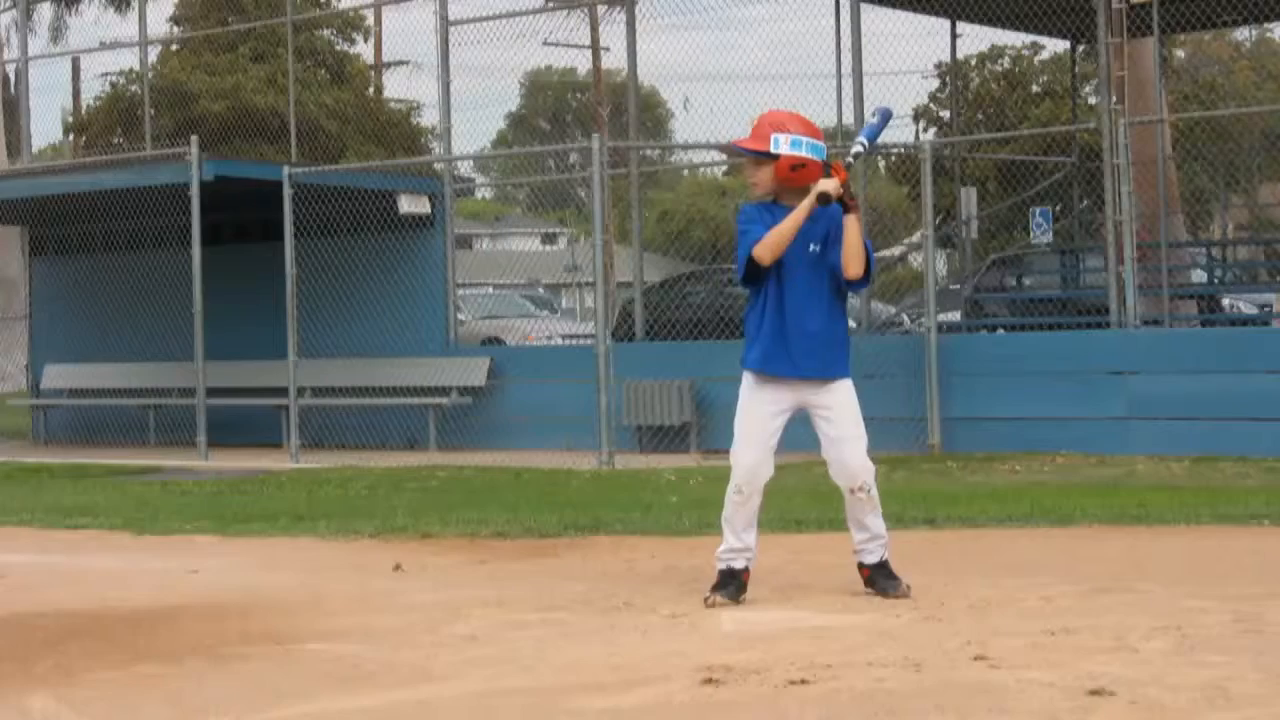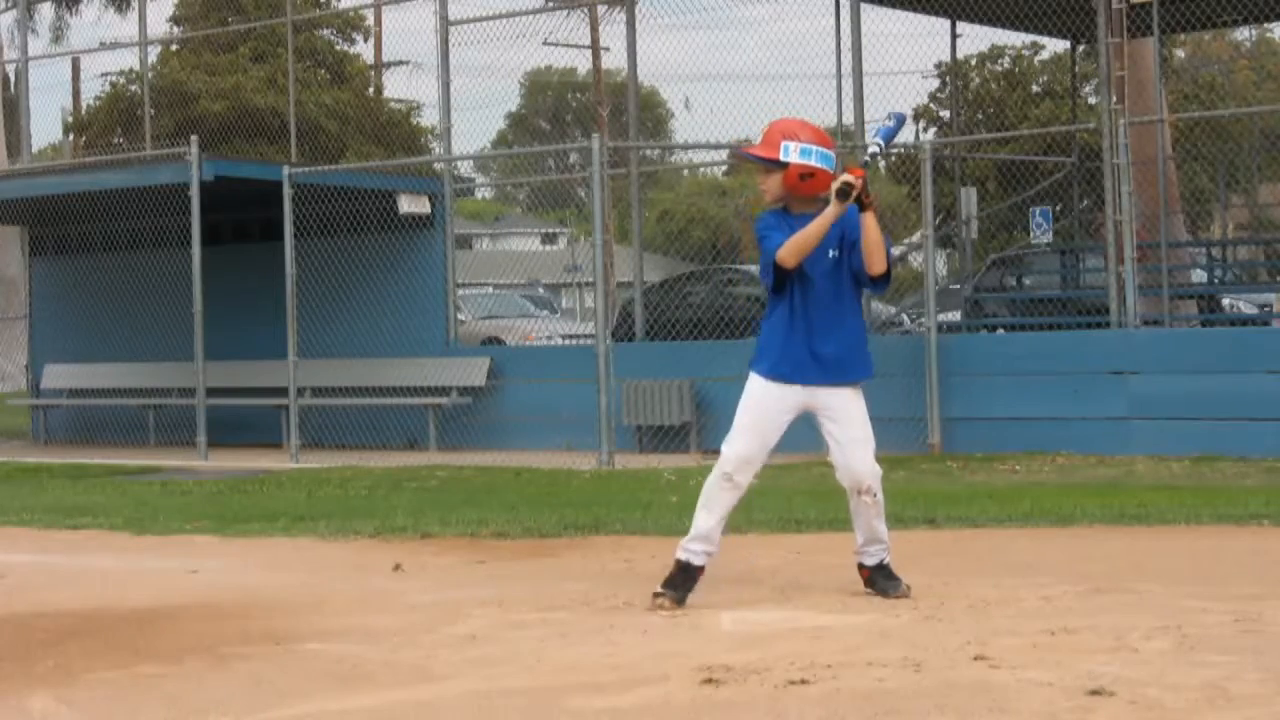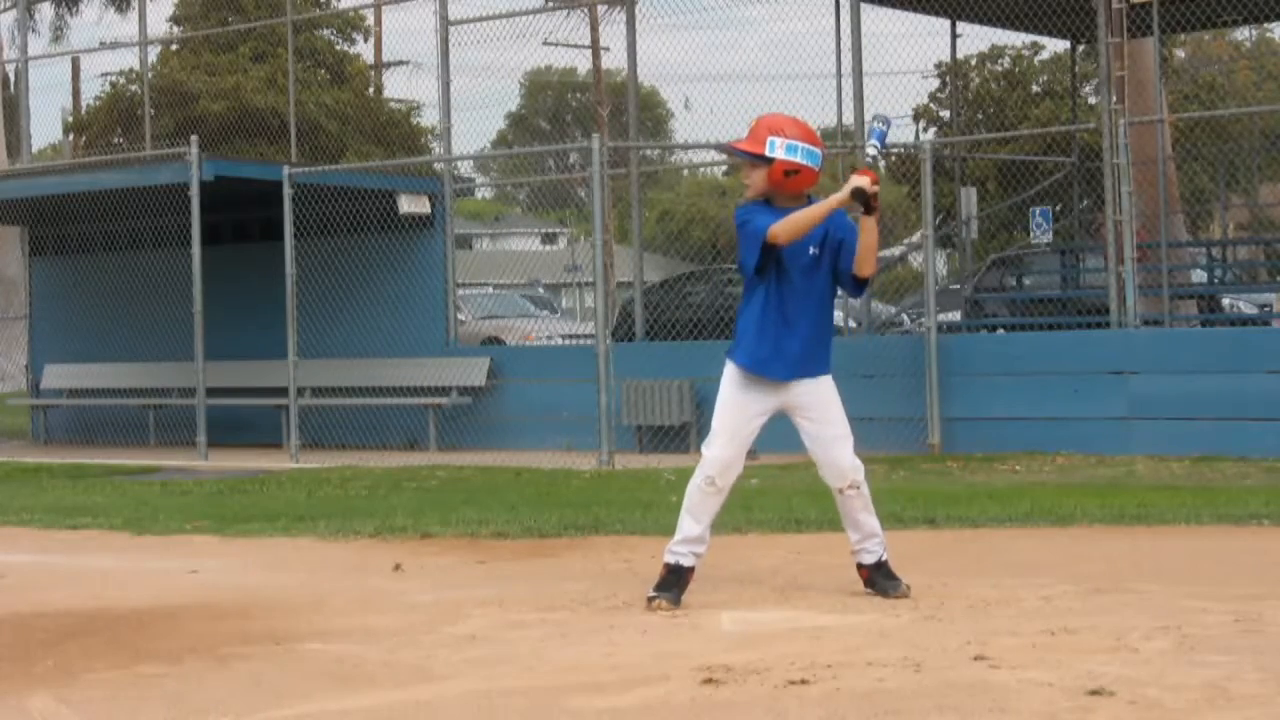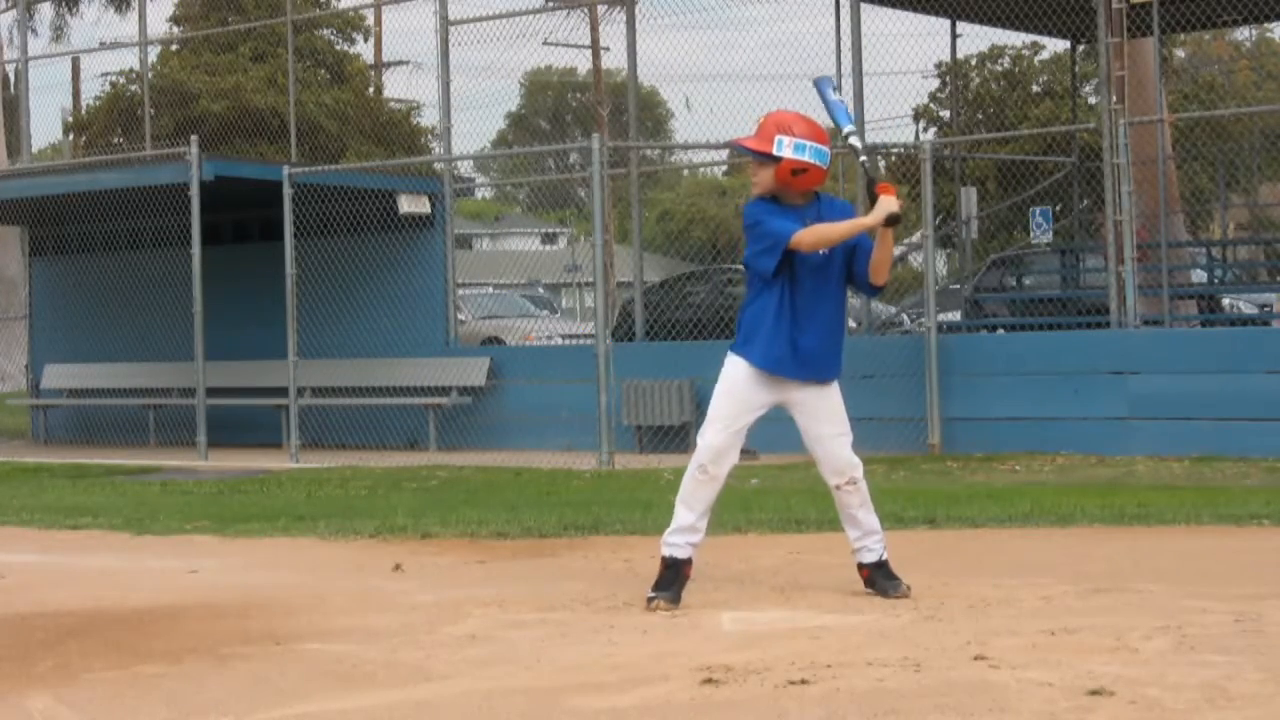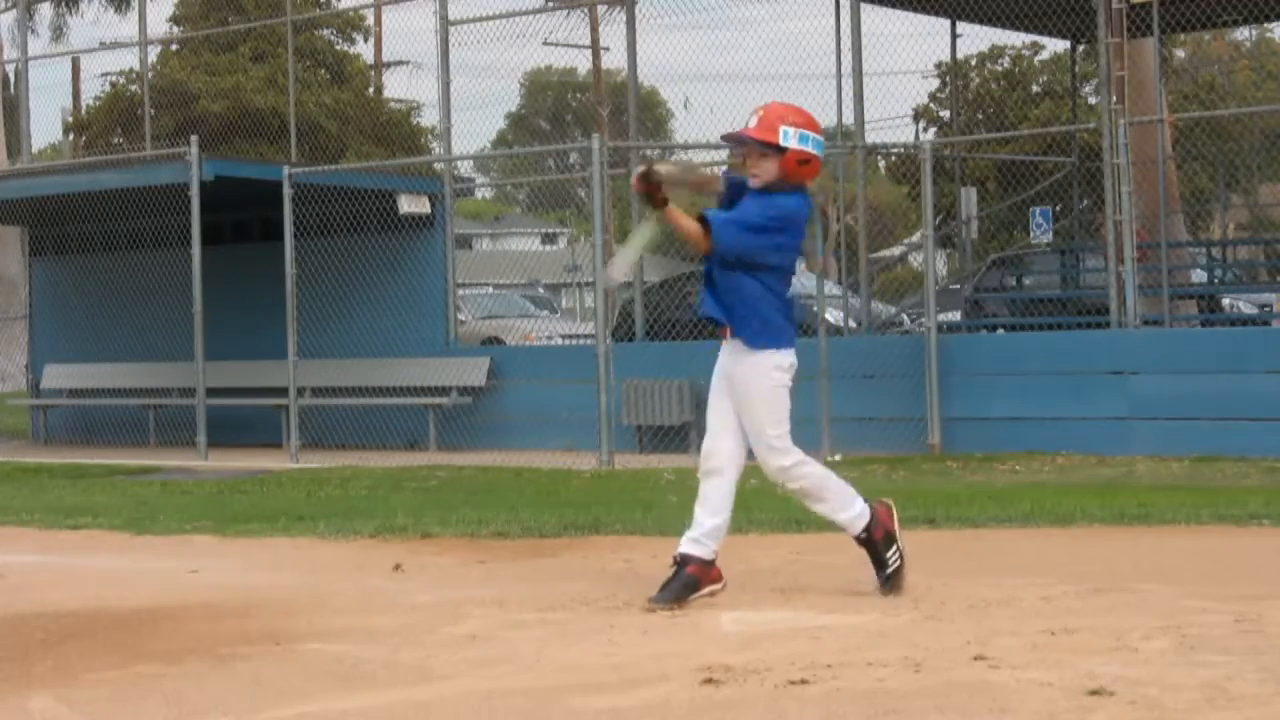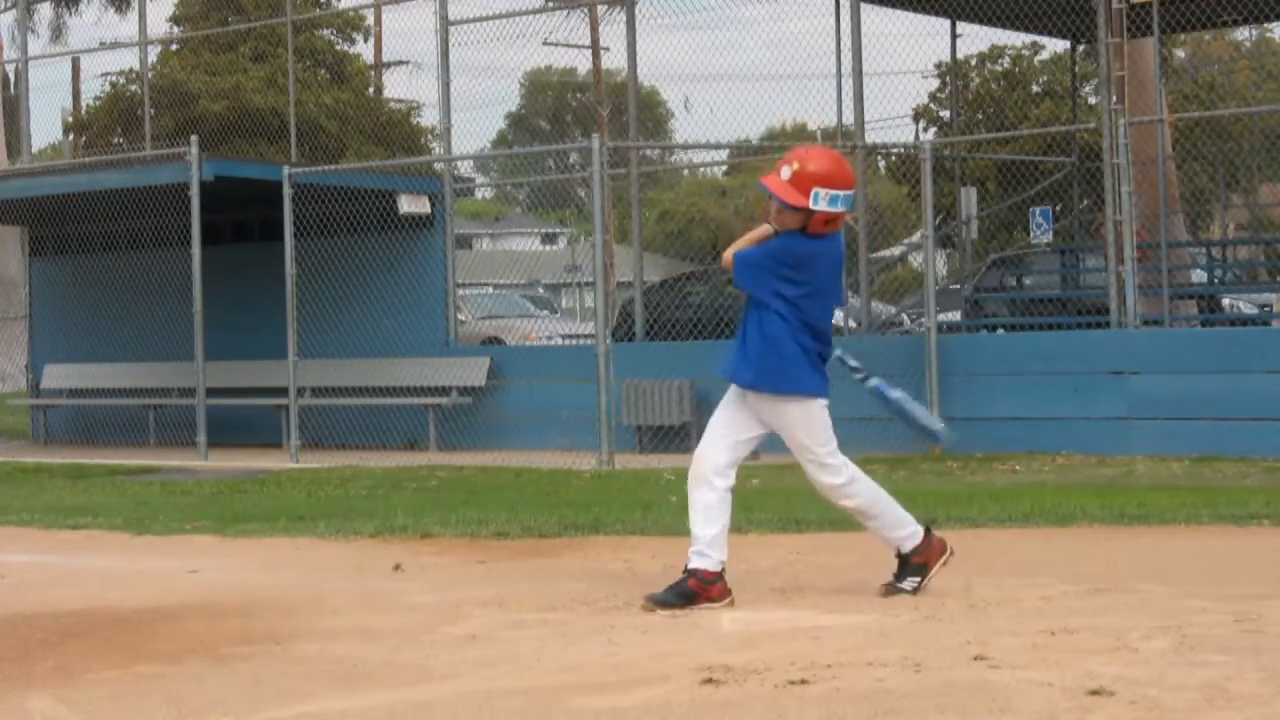
dt=0.7s
person 1, frame 1
left shoulder: (834, 219)
right shoulder: (753, 215)
left elbow: (853, 271)
right elbow: (763, 255)
left wrist: (847, 207)
right wrist: (809, 201)
left hip: (827, 369)
right hip: (767, 368)
left knee: (855, 468)
right knee: (747, 469)
left ankle: (874, 561)
right ankle: (733, 567)
person 1, frame 2
left shoulder: (850, 223)
right shoulder: (769, 224)
left elbow: (877, 268)
right elbow: (789, 257)
left wrist: (864, 207)
right wrist: (836, 207)
left hip: (838, 374)
right hip: (776, 371)
left knee: (862, 471)
right knee: (735, 461)
left ankle: (874, 562)
right ankle: (689, 562)
person 1, frame 3
left shoulder: (832, 222)
right shoulder: (750, 215)
left elbow: (862, 271)
right elbow: (781, 233)
left wrist: (868, 211)
right wrist: (842, 196)
left hip: (810, 371)
right hip: (751, 368)
left knee: (844, 468)
right knee: (716, 465)
left ankle: (872, 562)
right ankle: (678, 565)
person 1, frame 4
left shoulder: (839, 212)
right shoulder: (758, 213)
left elbow: (875, 278)
right elbow: (805, 241)
left wrist: (886, 226)
right wrist: (872, 219)
left hip: (815, 367)
right hip: (752, 361)
left knee: (842, 466)
right knee: (710, 454)
left ankle: (873, 561)
right ankle: (676, 560)
person 1, frame 5
left shoulder: (787, 207)
right shoulder: (750, 190)
left elbow: (705, 241)
right elbow: (721, 180)
left wrist: (663, 206)
right wrist: (656, 180)
left hip: (762, 348)
right hip: (736, 344)
left knee: (778, 459)
right knee: (718, 457)
left ankle: (870, 522)
right ankle: (698, 563)
person 1, frame 6
left shoulder: (795, 250)
right shoulder: (821, 239)
left elbow: (729, 260)
left wrist: (770, 228)
left hip: (791, 384)
right hip: (753, 379)
left knee: (833, 477)
right knee: (708, 466)
left ankle: (920, 545)
right ankle: (706, 574)
